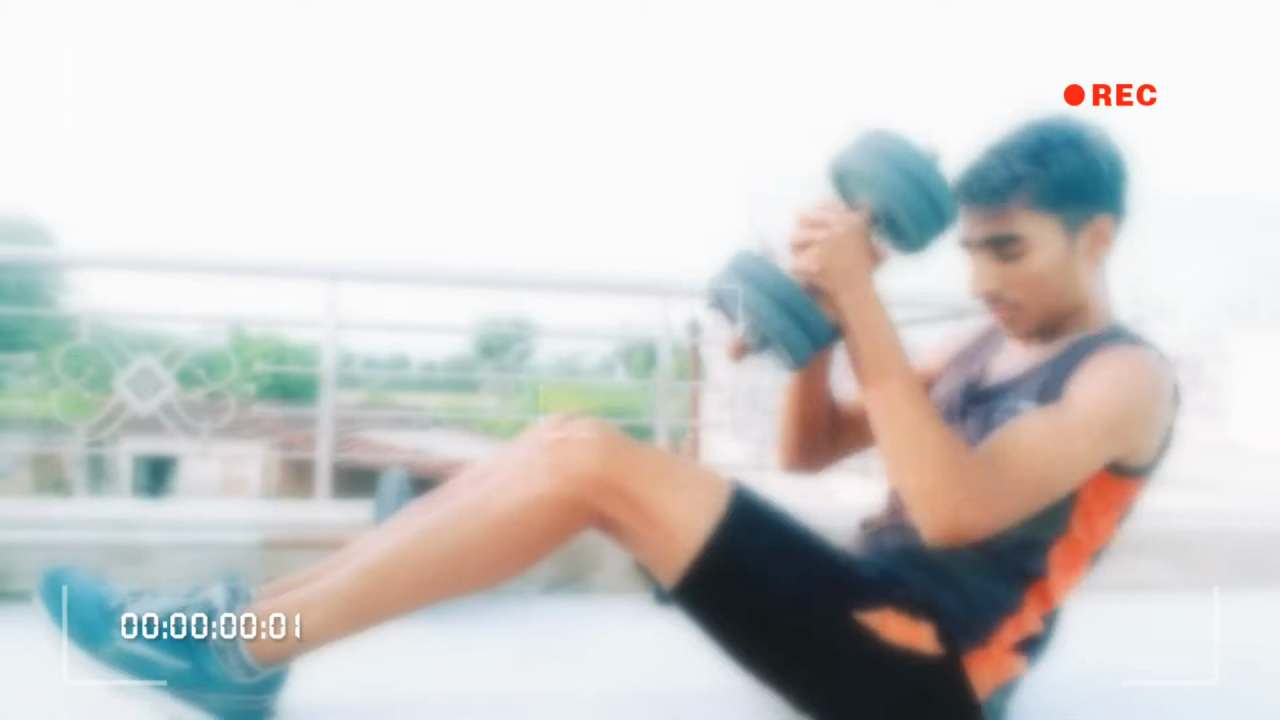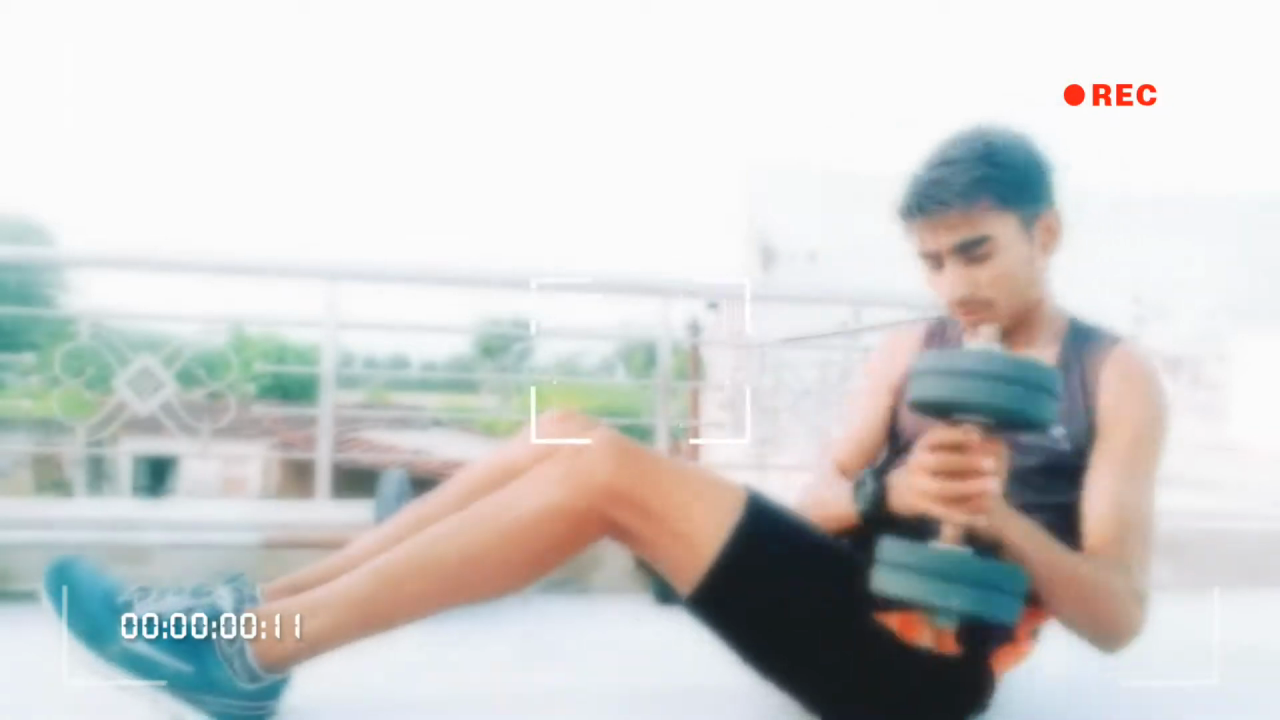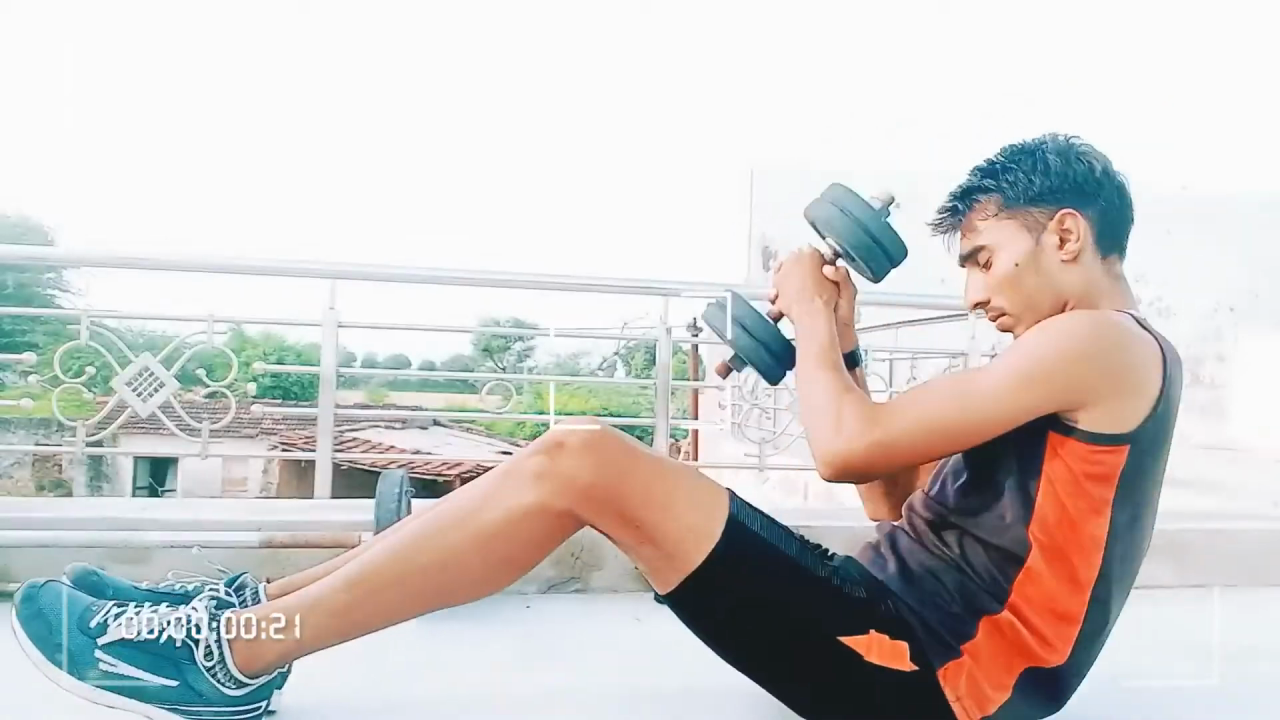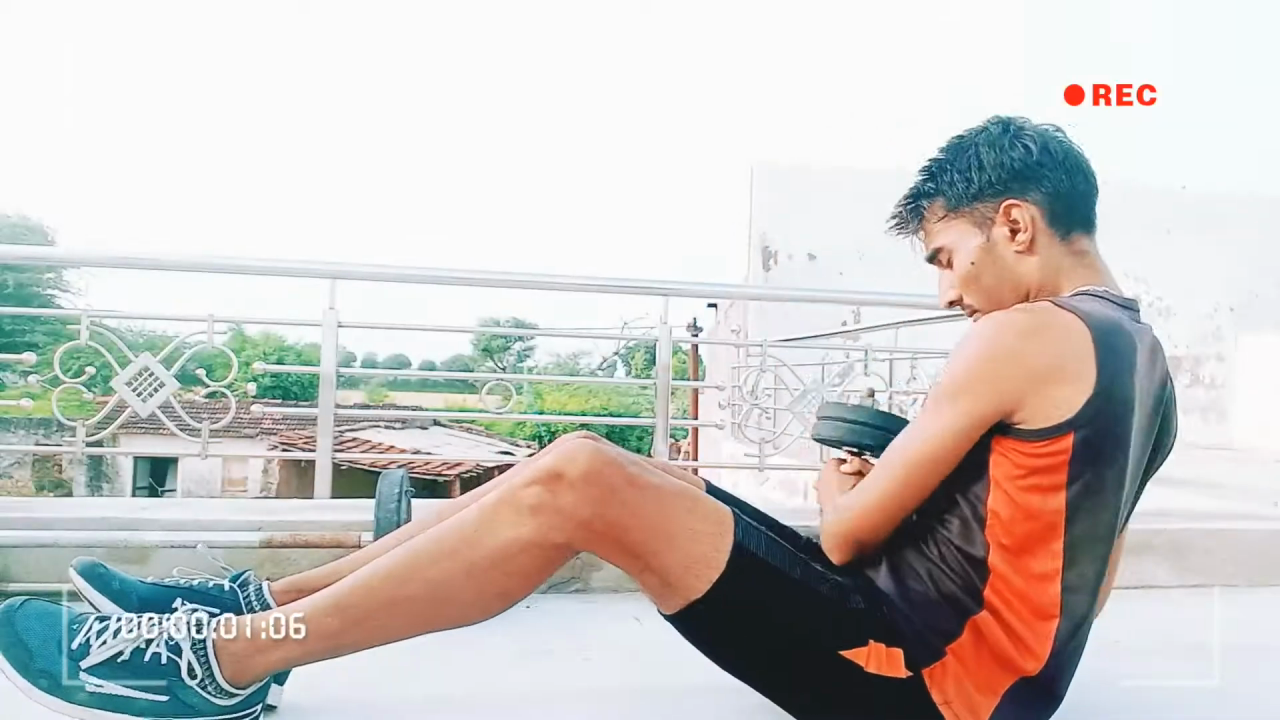
dt=0.4s
person 1, frame 1
left shoulder: (1125, 379)
right shoulder: (991, 348)
left elbow: (948, 506)
right elbow: (804, 451)
left wrist: (860, 303)
right wrist: (814, 327)
right hip: (866, 617)
left knee: (587, 458)
right knee: (565, 445)
right ankle: (253, 612)
person 1, frame 2
left shoulder: (1116, 378)
right shoulder: (914, 349)
left elbow: (1119, 614)
right elbow: (821, 498)
left wrist: (1003, 525)
right wrist: (891, 493)
right hip: (852, 601)
left knee: (603, 471)
right knee: (564, 442)
right ankle: (255, 610)
person 1, frame 3
left shoulder: (1107, 346)
right shoulder: (1067, 366)
left elbow: (845, 447)
right elbow: (898, 495)
left wrist: (814, 318)
right wrist: (832, 335)
right hip: (881, 619)
left knee: (581, 461)
right knee: (576, 463)
right ankle: (252, 606)
person 1, frame 4
left shoulder: (1028, 339)
right shoulder: (1137, 360)
left elbow: (849, 532)
right elbow: (1077, 569)
left wrist: (841, 490)
left knee: (574, 491)
right knee: (584, 462)
right ankle: (264, 604)
